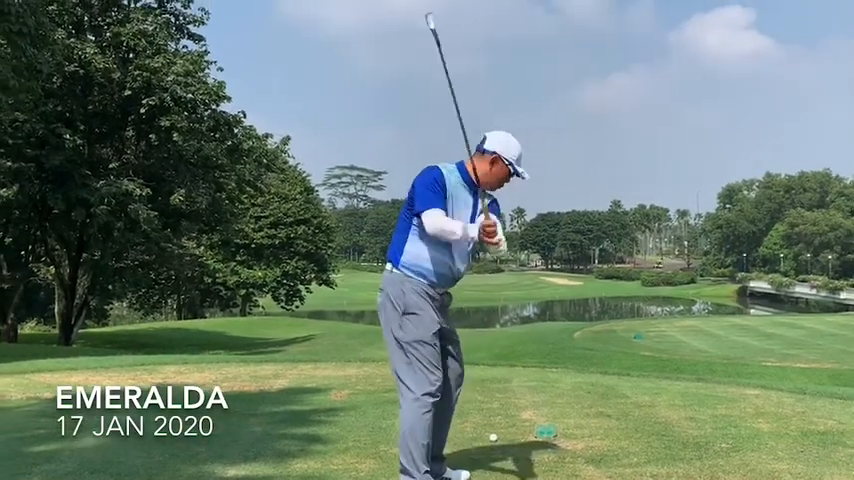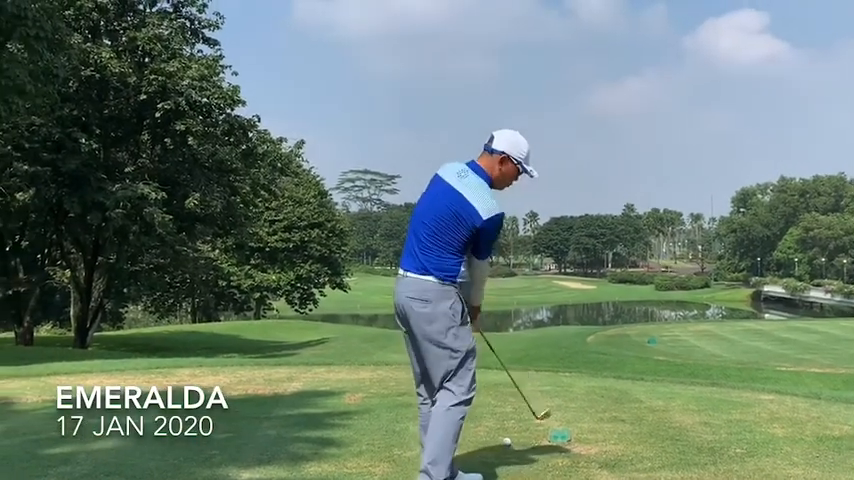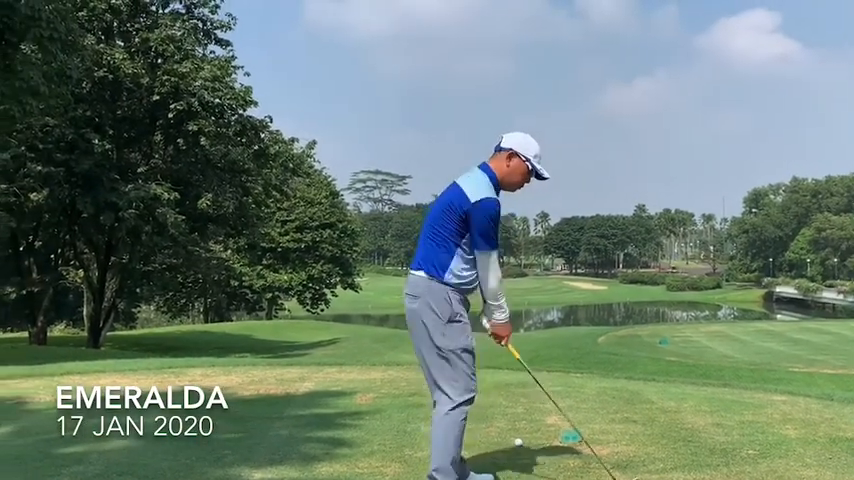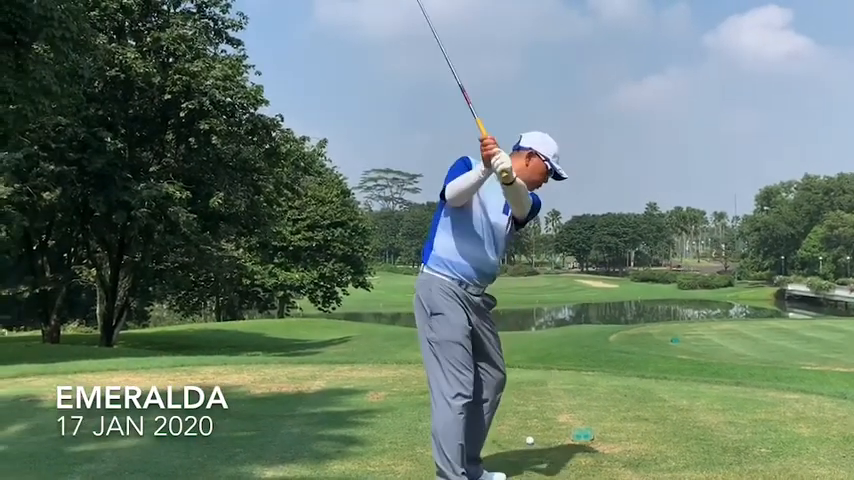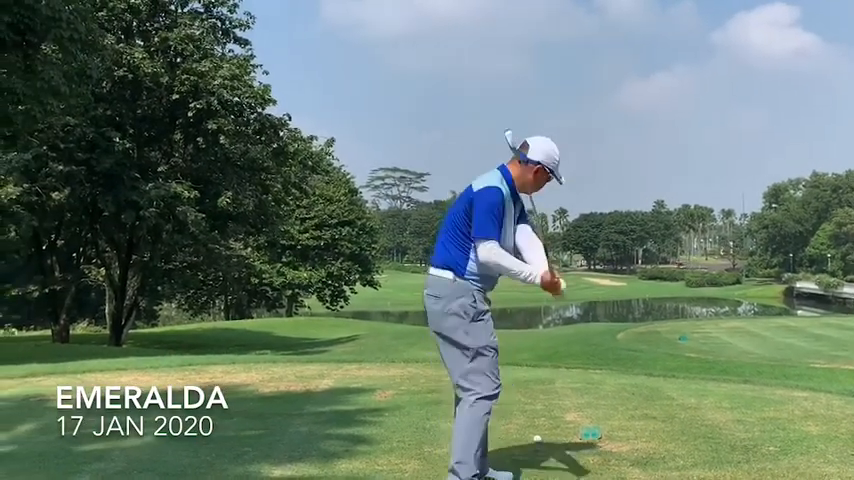
dt=0.4s
person 1, frame 1
left shoulder: (486, 202)
right shoulder: (436, 176)
left elbow: (492, 230)
right elbow: (433, 224)
left wrist: (492, 235)
right wrist: (471, 229)
left hip: (432, 294)
right hip: (406, 290)
left knee: (450, 378)
right knee: (422, 386)
person 1, frame 2
left shoulder: (448, 172)
right shoulder: (488, 211)
right elbow: (478, 267)
left wrist: (464, 299)
right wrist: (474, 305)
left hip: (408, 289)
right hip: (435, 297)
left knee: (432, 389)
right knee: (456, 390)
person 1, frame 3
left shoulder: (482, 190)
right shoulder: (484, 199)
left elbow: (488, 258)
right elbow: (487, 267)
left wrist: (492, 311)
right wrist: (498, 315)
left hip: (438, 296)
right hip: (437, 297)
left knee: (456, 386)
right knee: (456, 392)
person 1, frame 4
left shoulder: (528, 200)
right shoulder: (468, 168)
left elbow: (519, 205)
right elbow: (453, 195)
left wrist: (503, 170)
right wrist: (486, 168)
left hip: (477, 297)
right hip: (441, 291)
left knee: (491, 380)
right knee: (454, 390)
person 1, frame 5
left shoulder: (510, 197)
right shoulder: (491, 190)
left elbow: (526, 239)
right elbow: (487, 253)
left wrist: (544, 268)
right wrist: (533, 274)
left hip: (450, 291)
right hip: (457, 295)
left knee: (470, 385)
right knee: (479, 389)
